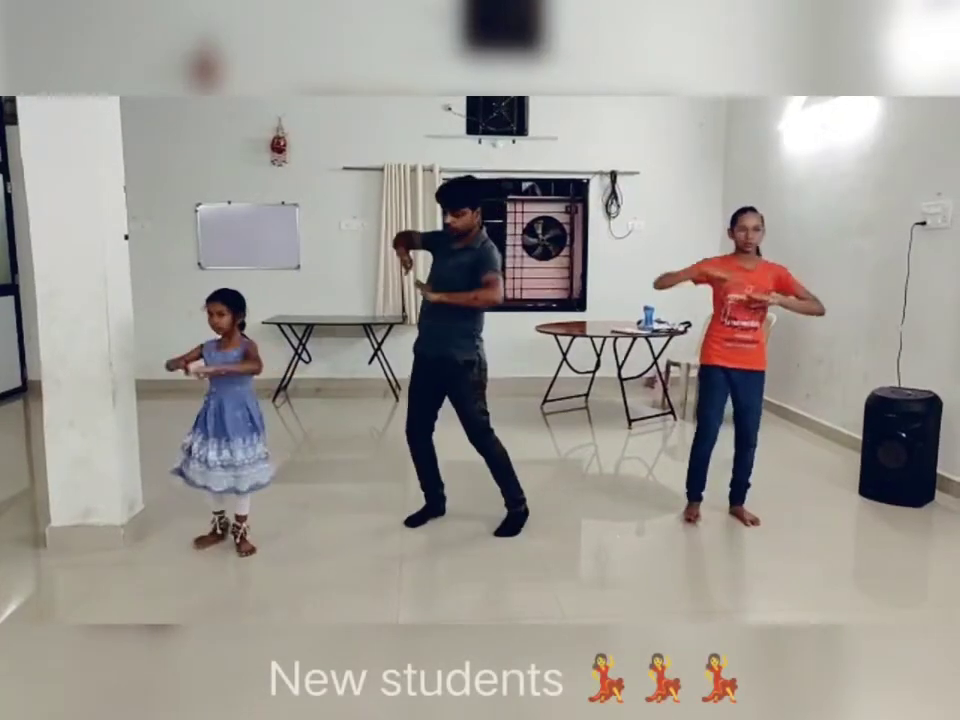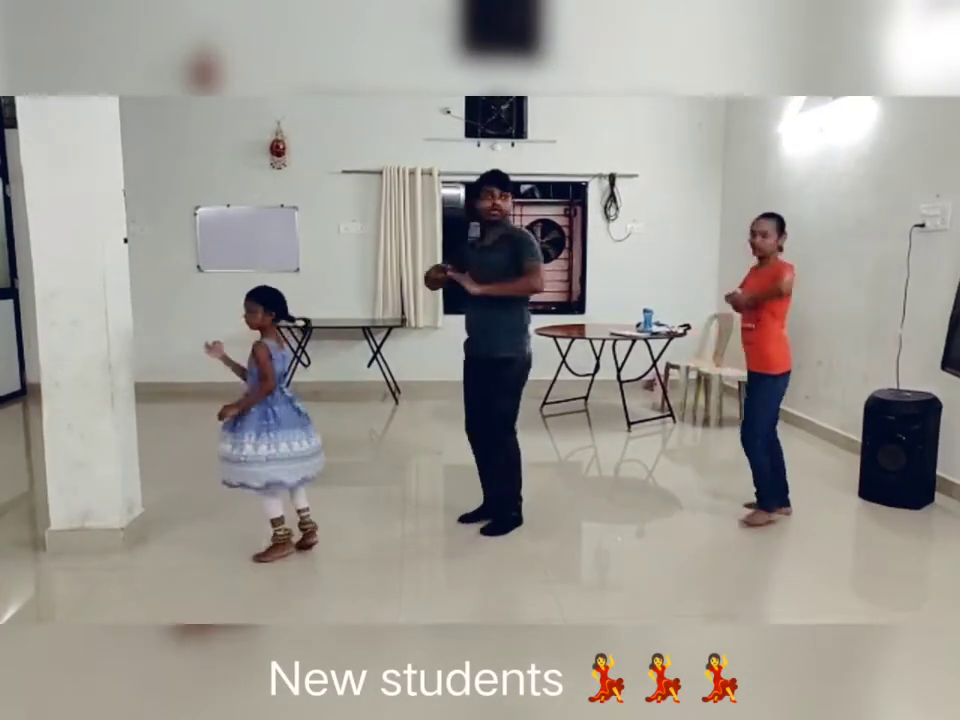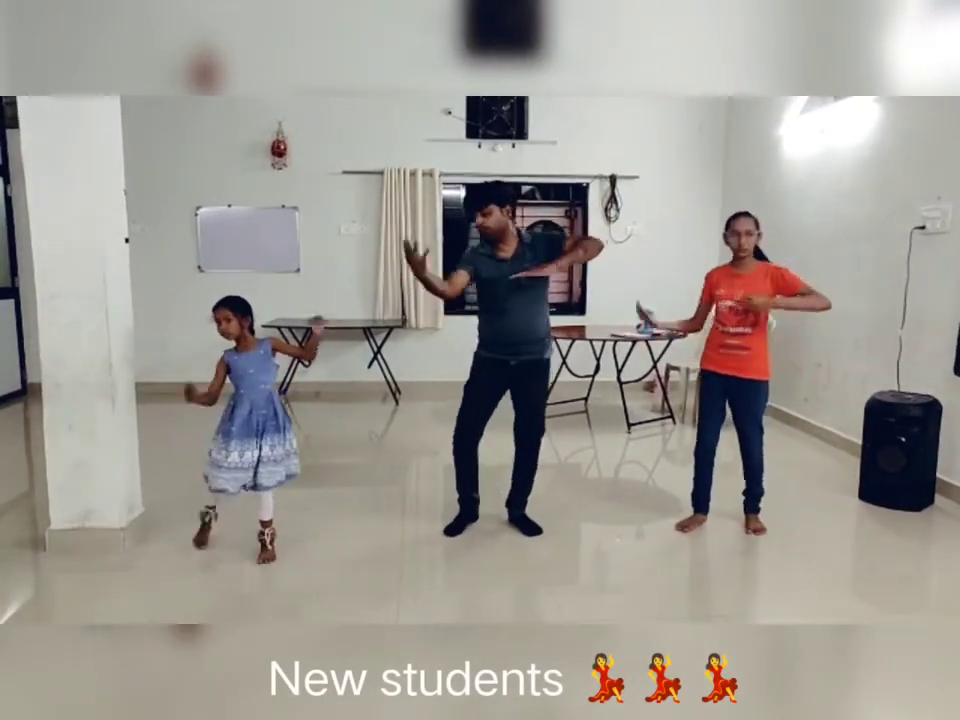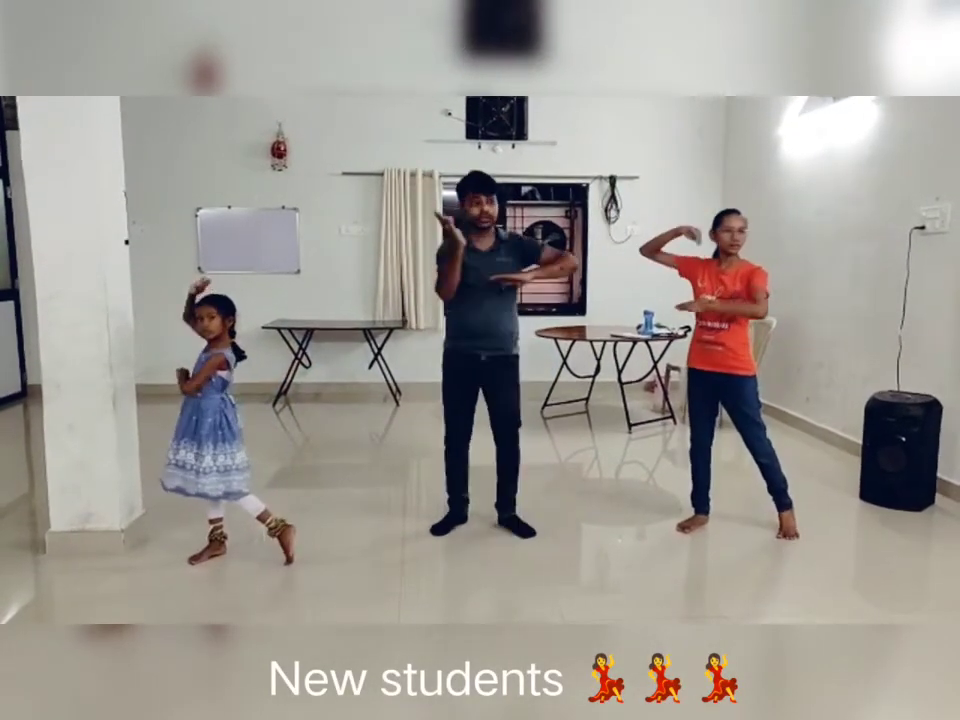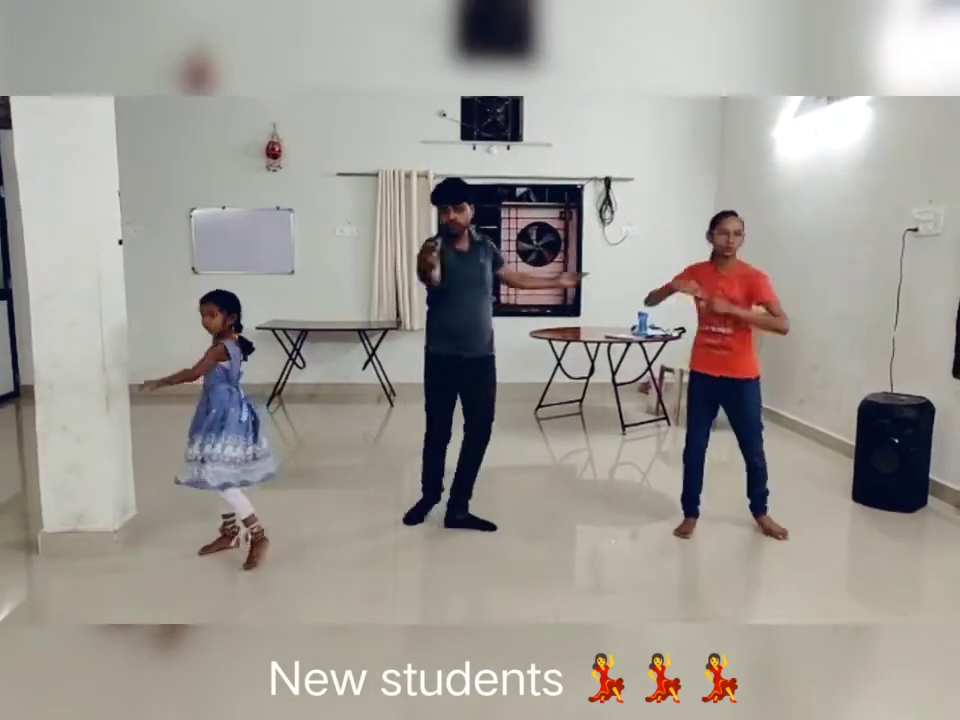
dt=1s
person 1, frame 1
left shoulder: (485, 252)
right shoulder: (441, 240)
left elbow: (492, 296)
right elbow: (404, 237)
left wrist: (439, 295)
right wrist: (404, 251)
left hip: (462, 361)
right hip: (427, 355)
left knee: (480, 434)
right knee: (417, 431)
left ankle: (516, 505)
right ankle: (434, 501)
person 1, frame 2
left shoulder: (521, 241)
right shoulder: (472, 247)
left elbow: (535, 284)
right elbow: (433, 281)
left wrist: (481, 288)
right wrist: (442, 274)
left hip: (508, 355)
right hip: (477, 353)
left knee: (499, 430)
right knee: (476, 429)
left ankle: (510, 510)
right ankle: (493, 502)
person 1, frame 3
left shoulder: (542, 244)
right shoulder: (476, 257)
left elbow: (593, 245)
right elbow: (448, 289)
left wrist: (554, 267)
right wrist: (421, 273)
left hip: (534, 361)
right hip: (490, 360)
left knee: (529, 439)
right knee: (465, 435)
left ankle: (517, 508)
right ankle: (467, 507)
person 1, frame 4
left shoulder: (517, 245)
right shoulder: (452, 247)
left elbow: (569, 261)
right elbow: (446, 293)
left wrist: (531, 275)
right wrist: (456, 247)
left hip: (503, 356)
right hip: (460, 355)
left knee: (508, 435)
right knee: (456, 436)
left ankle: (507, 510)
right ankle: (457, 507)
person 1, frame 5
left shoulder: (486, 248)
right shoulder: (434, 248)
left elbow: (512, 278)
right elbow: (431, 282)
left wrist: (559, 281)
right wrist: (428, 266)
left hip: (481, 357)
right hip: (442, 357)
left knee: (479, 432)
right knee: (438, 431)
left ankle: (458, 508)
right ankle: (429, 495)
person 2, frame 1
left shoulder: (776, 273)
right shoulder: (712, 266)
left elbow: (818, 308)
right elbow: (660, 284)
left wrist: (778, 300)
right wrist: (698, 271)
left hip: (752, 367)
right hip: (716, 363)
left knee: (747, 438)
right knee: (706, 433)
left ankle: (737, 502)
right ankle: (693, 499)
person 2, frame 2
left shoulder: (782, 270)
right shoulder: (757, 272)
left elbow: (784, 288)
left wrist: (746, 299)
right wrist: (746, 303)
left hip: (770, 369)
right hip: (762, 367)
left knee: (753, 436)
right knee: (764, 433)
left ankle: (768, 505)
right ankle: (779, 499)
person 2, frame 3
left shoulder: (774, 274)
right shoulder: (715, 277)
left elbow: (823, 302)
right elbow: (695, 324)
left wrist: (774, 302)
right wrist: (659, 324)
left hip: (752, 375)
right hip: (714, 372)
left knee: (751, 445)
right knee: (705, 443)
left ankle: (752, 510)
right ankle: (700, 510)
person 2, frame 4
left shoulder: (754, 272)
right shoulder: (698, 267)
left elbow: (760, 310)
right elbow: (647, 251)
left wrist: (707, 305)
right wrist: (679, 231)
left hip: (738, 372)
right hip: (700, 369)
left knee: (758, 442)
right knee: (700, 443)
left ankle: (784, 507)
right ankle: (701, 510)
person 2, frame 5
left shoulder: (753, 277)
right shoulder: (696, 272)
left elbow: (782, 325)
right elbow: (650, 302)
left wrist: (735, 310)
right wrist: (673, 287)
left hip: (742, 376)
right hip: (703, 373)
left knee: (752, 446)
right knee: (695, 446)
left ankle: (760, 512)
right ankle: (690, 513)
person 3, frame 1
left shoulder: (248, 346)
right shoulder: (207, 348)
left elbow: (256, 367)
right elbow: (173, 364)
left wrist: (217, 368)
right wrist: (182, 364)
left hip: (241, 416)
right hip: (214, 416)
left knee: (243, 475)
right knee: (212, 473)
left ankle: (240, 533)
right ankle: (218, 527)
person 3, frame 2
left shoulder: (261, 347)
right shoulder: (279, 343)
left elbow: (268, 384)
left wrist: (238, 407)
right wrist: (224, 358)
left hip: (263, 418)
right hip: (284, 412)
left knee: (267, 482)
right knee: (290, 477)
left ankle: (282, 540)
right ankle: (308, 529)
person 3, frame 3
left shoulder: (269, 345)
right shoulder: (227, 358)
left elbow: (306, 355)
right elbow: (211, 398)
left wrist: (315, 335)
right wrist: (193, 395)
left hip: (268, 418)
right hip: (238, 421)
left knee: (264, 481)
right knee: (224, 476)
left ankle: (267, 539)
right ankle: (207, 517)
person 3, frame 4
left shoulder: (220, 356)
right shoulder: (212, 344)
left elbow: (189, 388)
right elbow: (187, 317)
left wrist: (181, 374)
right wrist: (193, 296)
left hip: (214, 422)
right hip: (201, 422)
left knee: (225, 486)
right knee: (212, 485)
left ankle: (280, 527)
right ankle: (217, 540)
person 3, frame 5
left shoulder: (220, 348)
right shoulder: (232, 344)
left elbow: (194, 373)
left wrist: (159, 383)
left hip: (227, 420)
right hip: (220, 418)
left knee: (223, 481)
right knee: (214, 478)
left ankle: (257, 536)
right ankle: (230, 533)
